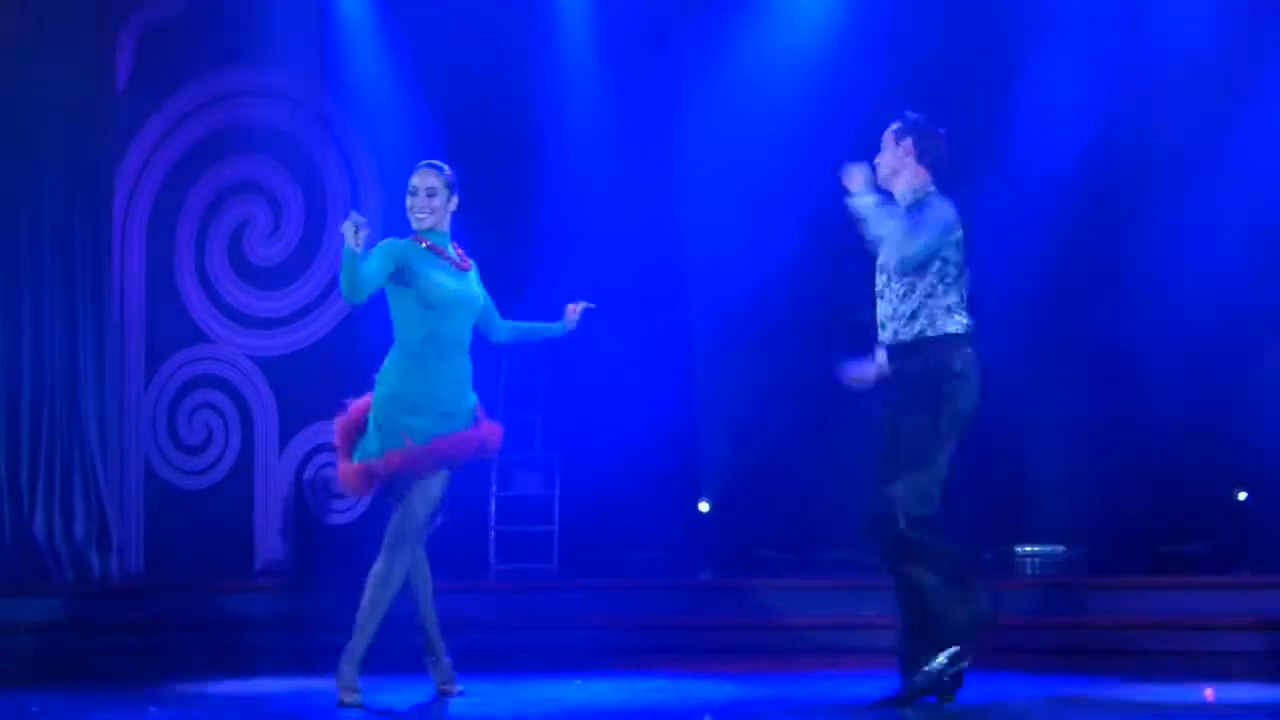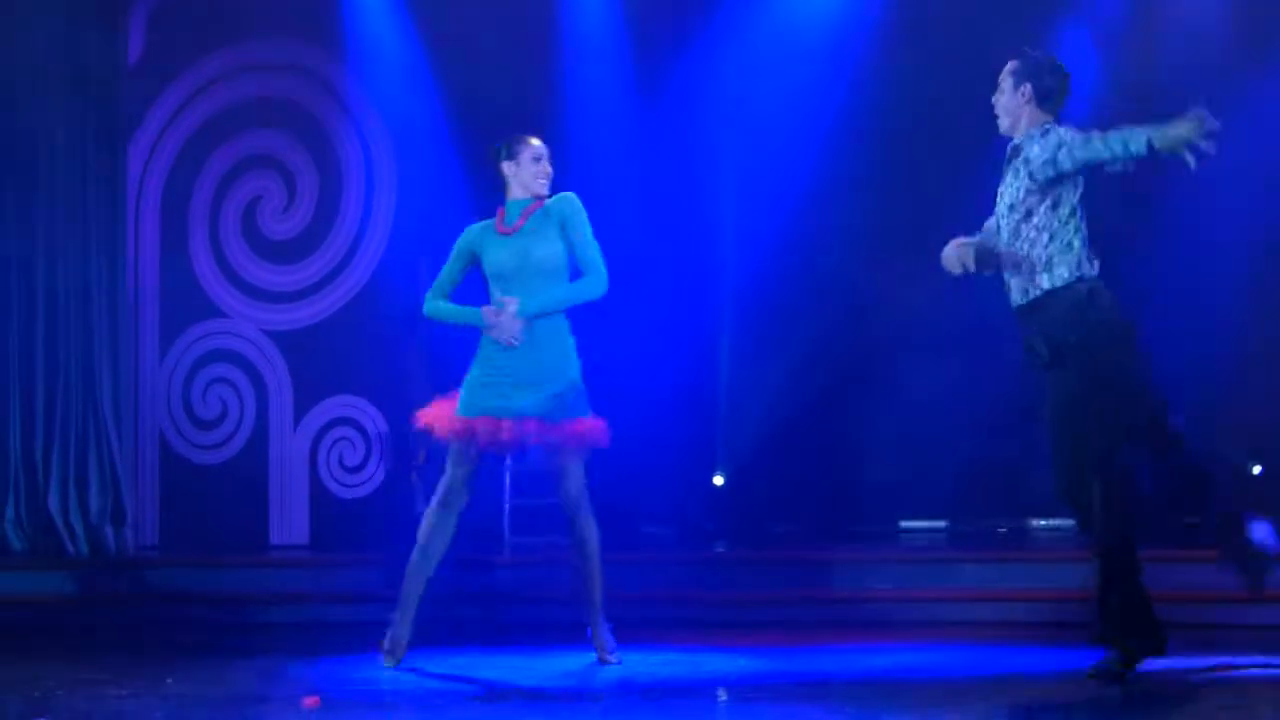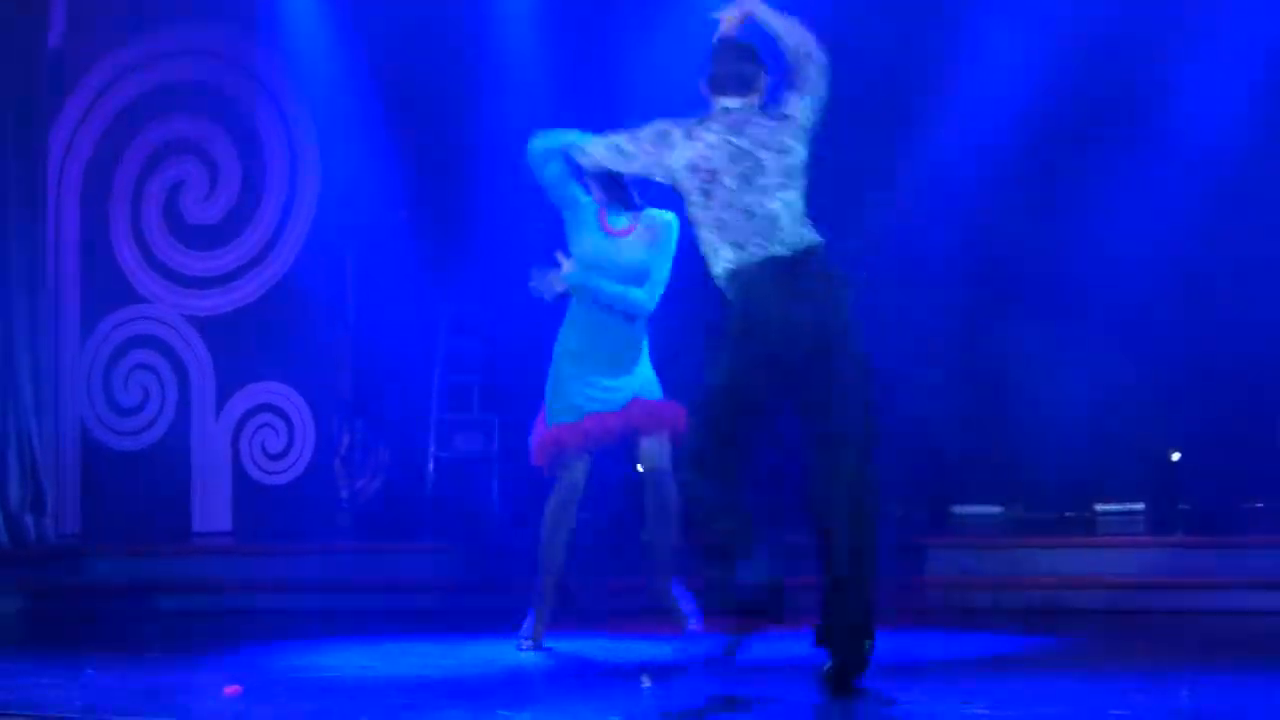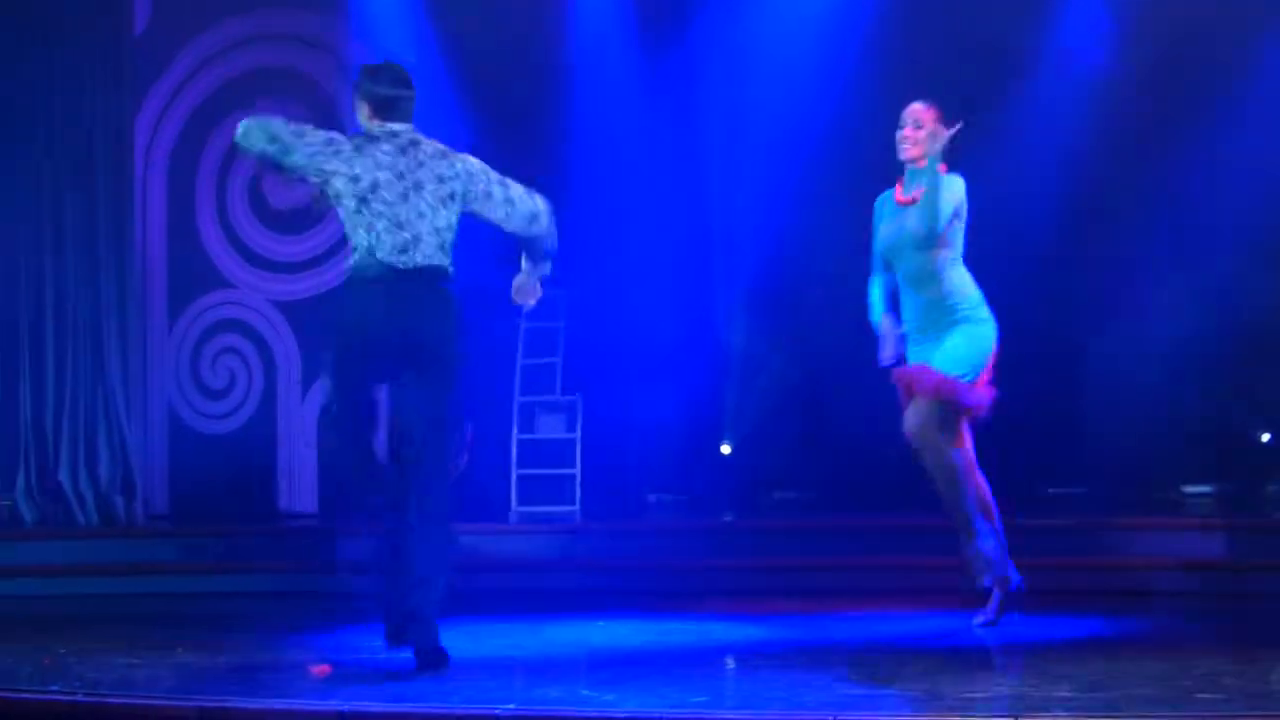
dt=1s
person 1, frame 1
left shoulder: (932, 210)
right shoulder: (903, 212)
left elbow: (904, 250)
left wrist: (862, 196)
right wrist: (884, 359)
left hip: (936, 377)
right hip: (913, 375)
left knee: (901, 509)
right knee: (905, 510)
left ankle: (952, 634)
right ankle: (932, 662)
person 1, frame 2
left shoulder: (1044, 150)
right shoulder: (1022, 170)
left elbow: (1088, 146)
right elbow: (998, 243)
left wrist: (1157, 138)
right wrist: (969, 246)
left hip: (1080, 329)
right hip: (1078, 330)
left knee: (1086, 477)
left ankle: (1130, 633)
person 1, frame 3
left shoulder: (676, 140)
right shoulder: (784, 128)
left elbow: (591, 151)
right elbow: (813, 69)
left hip: (760, 311)
right hip: (817, 293)
left knee: (716, 455)
right knee: (842, 473)
left ankle: (751, 570)
right ankle: (847, 646)
person 1, frame 4
left shoulder: (343, 150)
right shoulder: (456, 168)
left elbow: (254, 135)
right elbow: (534, 214)
left wrist: (275, 140)
right wrist: (532, 269)
left hip: (361, 311)
right hip: (429, 313)
left knee: (350, 431)
right knee: (423, 465)
right ankle: (418, 624)
person 2, frame 1
left shoulder: (469, 267)
right shoulder: (396, 252)
left elbow: (494, 328)
right elbow: (358, 289)
left wrist: (557, 322)
right wrist: (352, 253)
left hip: (454, 410)
right hip: (398, 404)
left knee: (406, 535)
right knee: (407, 536)
left ankle: (352, 659)
right ankle: (434, 646)
person 2, frame 2
left shoulder: (564, 210)
right shoulder: (476, 236)
left elbow: (595, 282)
right elbow: (432, 303)
left wrist: (529, 310)
right wrist: (482, 317)
left hip: (555, 372)
right hip: (493, 375)
left knee: (574, 495)
right knee: (452, 492)
left ankle: (596, 620)
right ankle: (404, 616)
person 2, frame 3
left shoulder: (661, 224)
right shoulder: (578, 210)
left elbow: (647, 302)
right elbow: (539, 152)
left wrist: (579, 279)
left hip: (631, 369)
right hip: (577, 368)
left knee: (659, 469)
right knee: (569, 487)
left ankle: (667, 577)
right ankle: (542, 607)
person 2, frame 4
left shoulder: (949, 184)
right shoulder: (887, 200)
left elbow: (938, 236)
right elbow: (880, 275)
left wrist: (933, 164)
right wrist: (883, 322)
left hip: (964, 329)
right hip: (923, 339)
left knee: (921, 423)
right knee: (954, 451)
left ankle: (985, 541)
right ankle: (994, 562)
